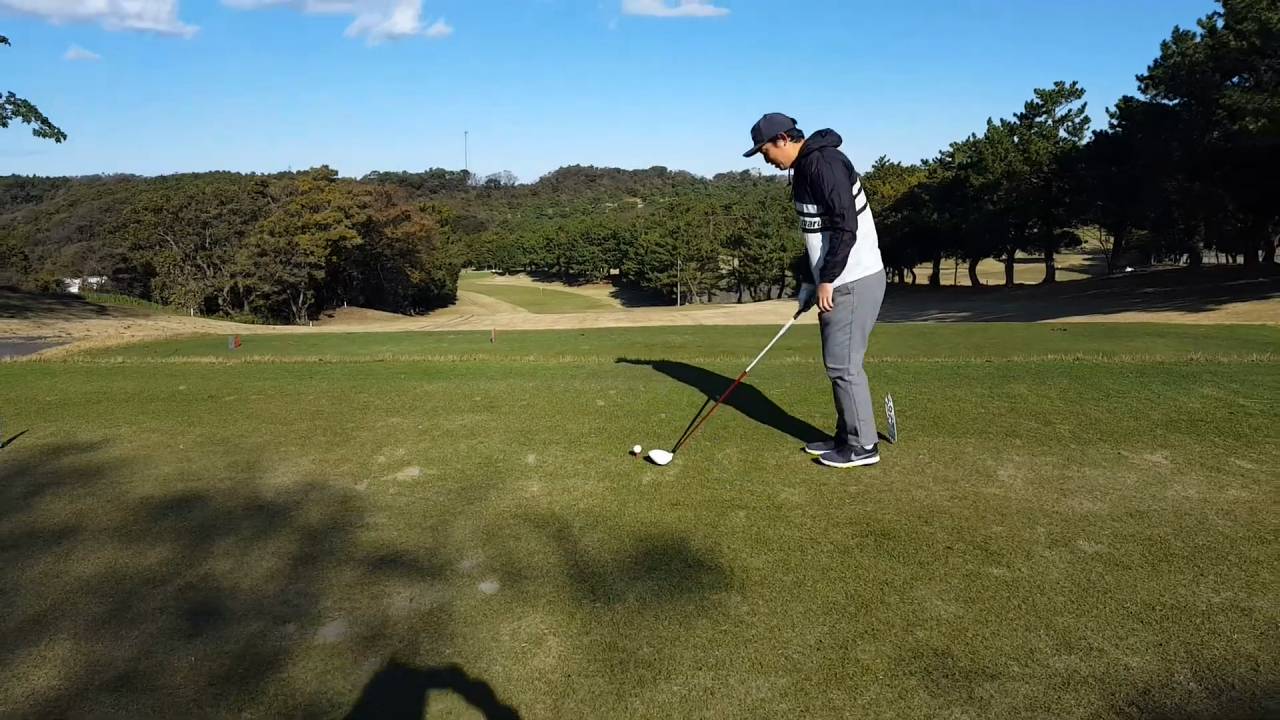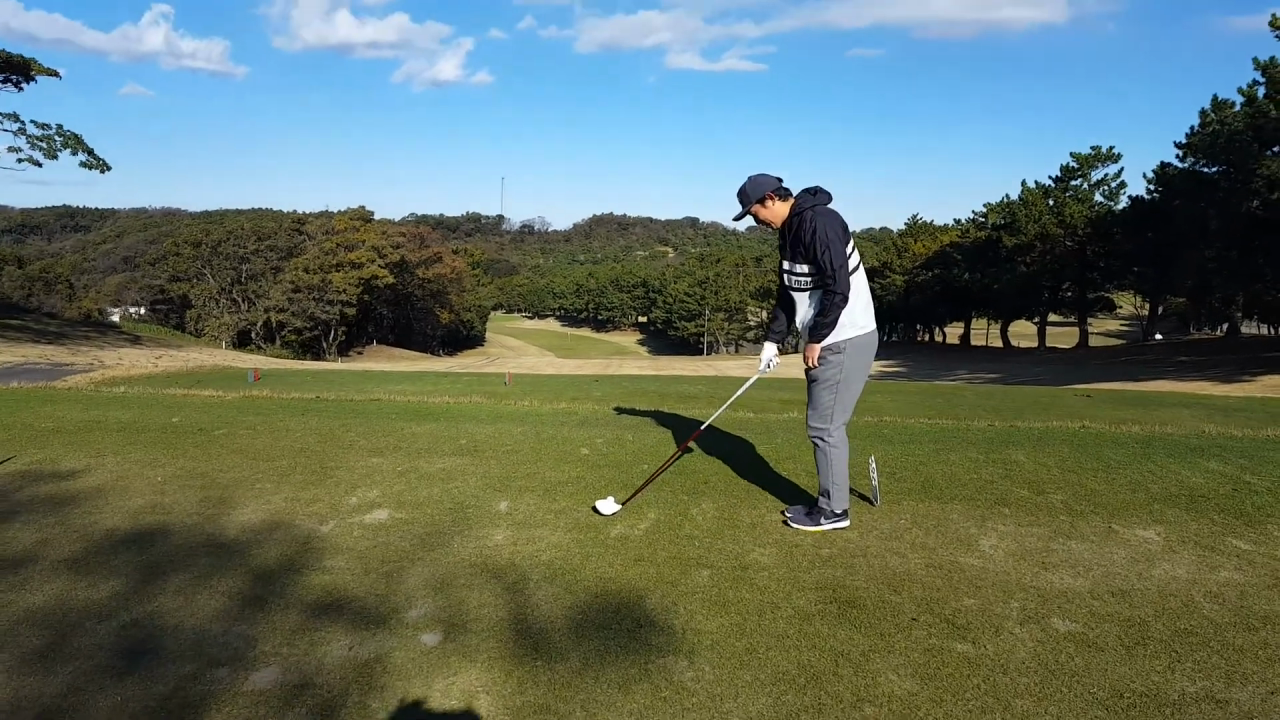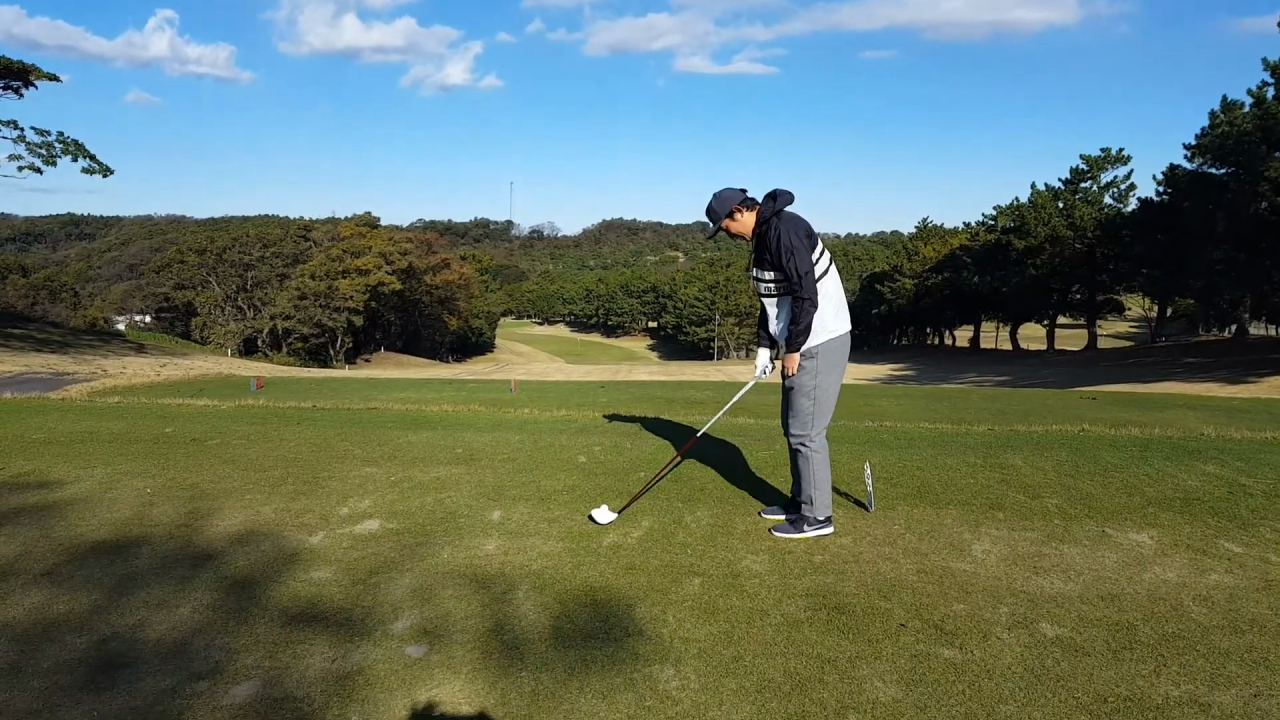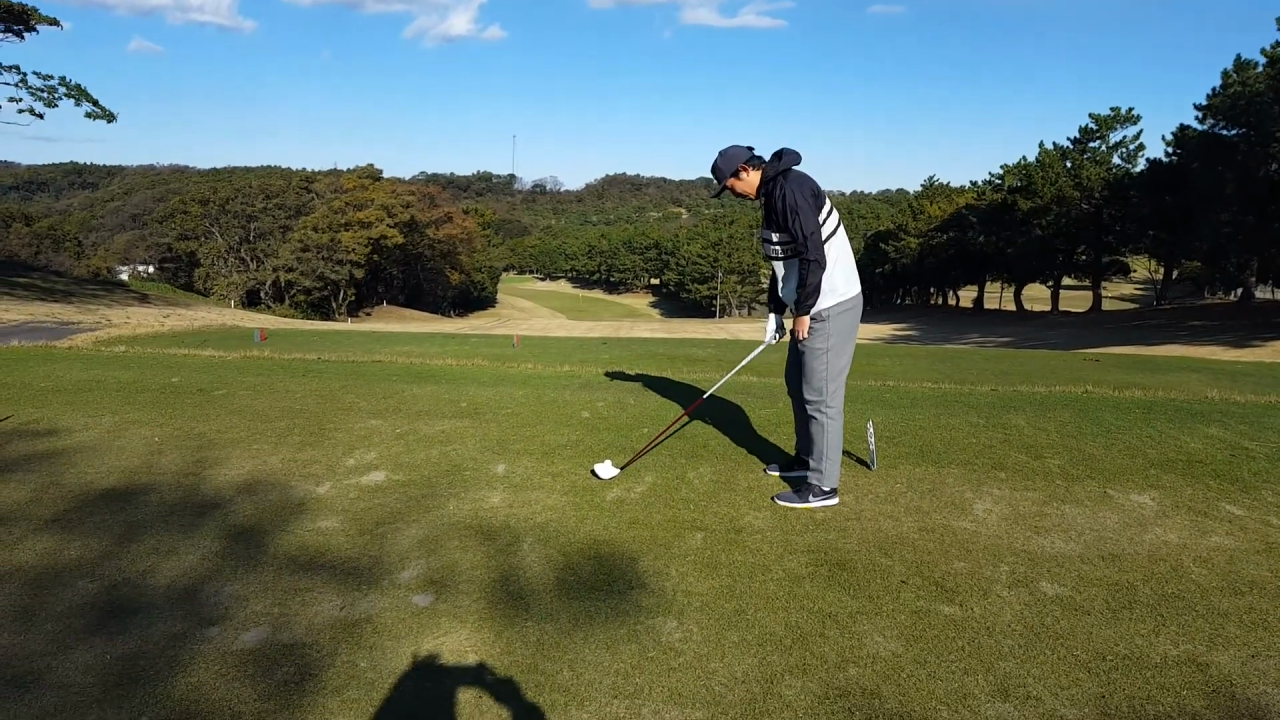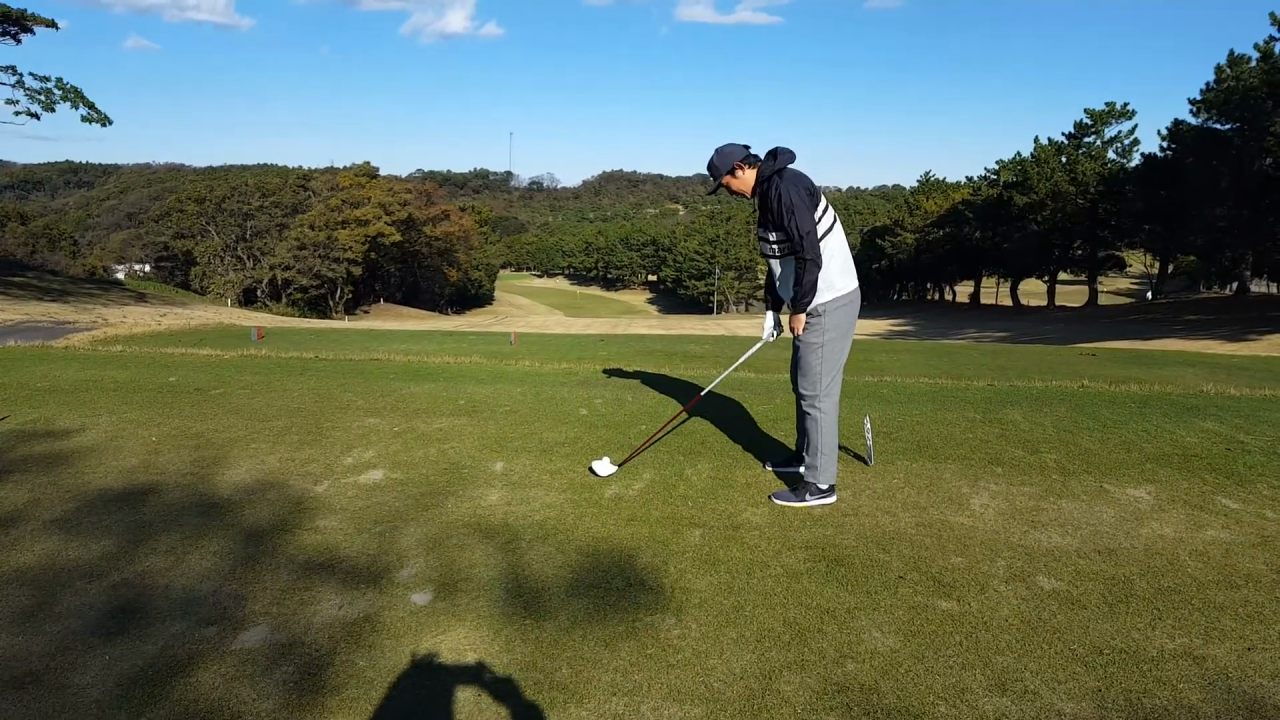
dt=1s
person 1, frame 1
left shoulder: (826, 163)
right shoulder: (804, 171)
left elbow: (847, 228)
left wrist: (826, 280)
right wrist: (810, 281)
left hip: (854, 281)
right hip: (839, 280)
left knee: (844, 364)
right knee: (839, 362)
left ankle: (863, 446)
right ankle: (847, 436)
person 1, frame 2
left shoulder: (820, 223)
right shoulder: (789, 231)
left elbow: (838, 290)
right elbow: (787, 292)
left wrist: (814, 339)
right wrist: (772, 340)
left hip: (845, 340)
right hip: (826, 339)
left knee: (825, 425)
right knee: (824, 424)
left ankle: (832, 511)
right ankle: (830, 501)
person 1, frame 3
left shoulder: (784, 229)
right shoulder: (764, 236)
left elbow: (807, 295)
right elbow: (771, 299)
left wrist: (792, 348)
right wrist: (765, 347)
left hip: (818, 343)
right hip: (802, 343)
left knee: (806, 430)
right knee: (794, 426)
left ankle: (817, 516)
right ankle: (802, 502)
person 1, frame 4
left shoulder: (791, 189)
right shoulder: (773, 194)
left elbow: (814, 257)
left wrist: (802, 311)
right wrist: (775, 313)
left hip: (830, 307)
right hip: (814, 307)
left knee: (820, 396)
right knee: (798, 385)
left ankle: (822, 486)
right ankle: (806, 460)
person 1, frame 5
left shoulder: (786, 187)
right shoulder: (769, 191)
left elbow: (810, 255)
right elbow: (778, 257)
left wrist: (798, 309)
right wrist: (773, 310)
left hip: (828, 301)
right hip: (813, 301)
left knee: (817, 391)
right knee: (803, 383)
left ankle: (820, 484)
right ankle: (805, 455)
